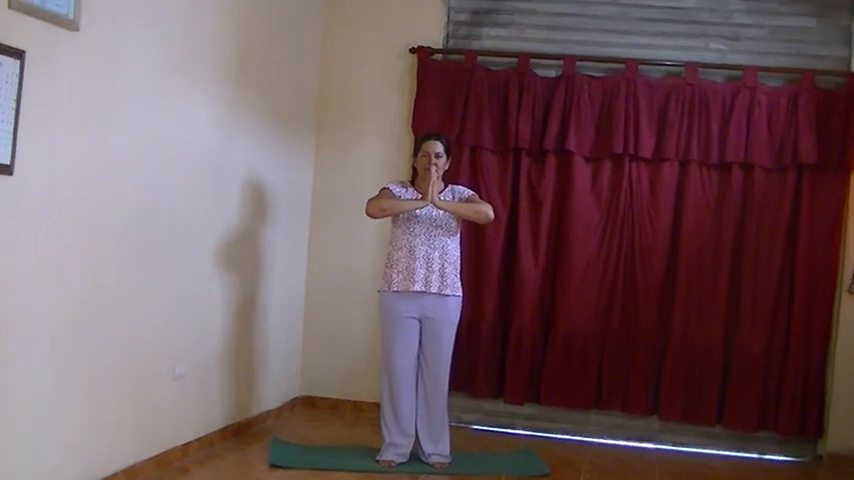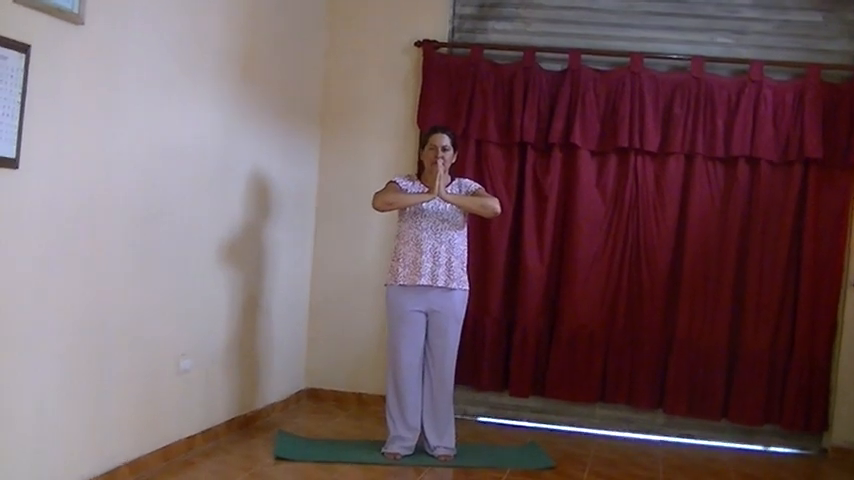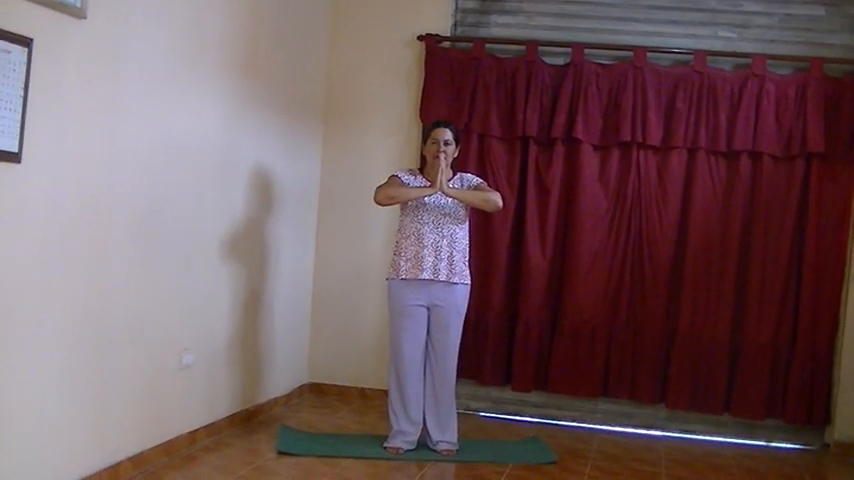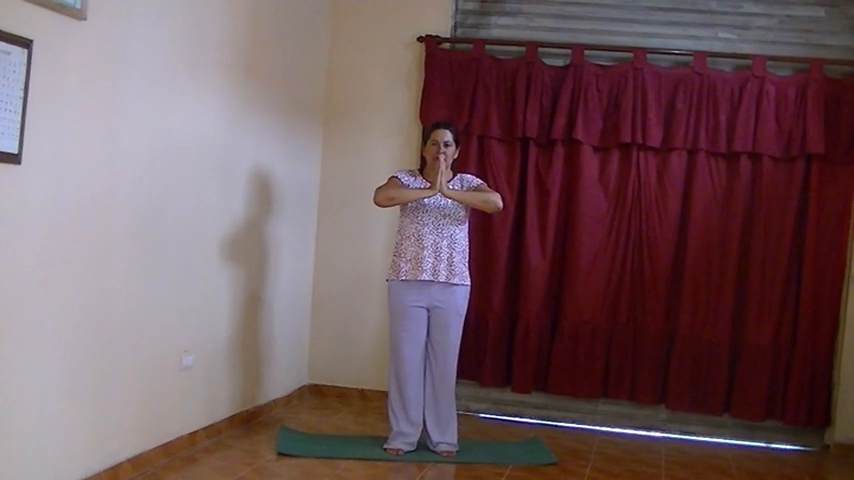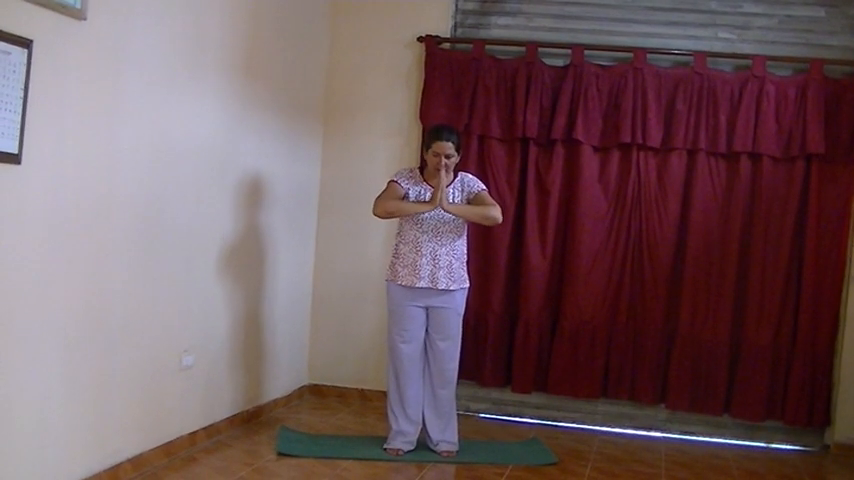
dt=1s
person 1, frame 1
left shoulder: (458, 194)
right shoulder: (397, 190)
left elbow: (487, 213)
right elbow: (373, 208)
left wrist: (439, 202)
right wrist: (421, 201)
left hip: (443, 297)
right hip: (399, 294)
left knee: (436, 372)
right knee: (398, 369)
left ankle: (435, 448)
right ankle: (395, 446)
person 1, frame 2
left shoulder: (465, 188)
right shoulder: (404, 185)
left elbow: (494, 208)
right elbow: (379, 202)
left wrist: (446, 195)
right wrist: (428, 194)
left hip: (450, 291)
right hip: (405, 288)
left knee: (442, 366)
right knee: (403, 363)
left ankle: (440, 441)
right ankle: (400, 439)
person 1, frame 3
left shoulder: (467, 183)
right shoulder: (406, 178)
left elbow: (496, 202)
right elbow: (381, 196)
left wrist: (448, 190)
right wrist: (430, 188)
left hip: (452, 285)
right hip: (407, 282)
left knee: (444, 360)
right knee: (405, 358)
left ankle: (443, 435)
right ankle: (403, 434)
person 1, frame 4
left shoulder: (467, 183)
right shoulder: (406, 179)
left elbow: (496, 203)
right elbow: (380, 197)
left wrist: (448, 191)
right wrist: (429, 190)
left hip: (452, 286)
right hip: (407, 283)
left knee: (444, 361)
right knee: (406, 359)
left ankle: (443, 437)
right ankle: (402, 435)
person 1, frame 5
left shoulder: (468, 183)
right shoulder: (405, 178)
left elbow: (495, 216)
right elbow: (380, 208)
left wrist: (448, 205)
right wrist: (429, 204)
left hip: (450, 288)
right hip: (405, 285)
left knee: (444, 363)
right knee: (404, 359)
left ankle: (443, 437)
right ankle: (402, 436)
